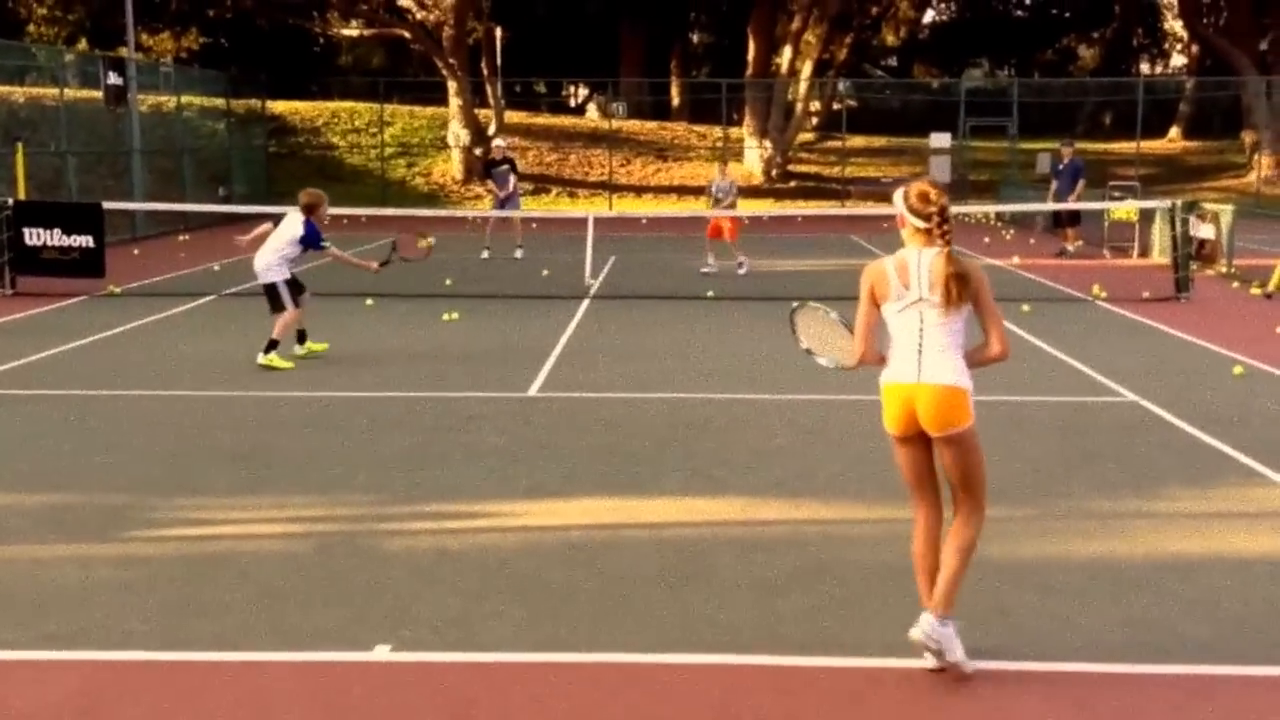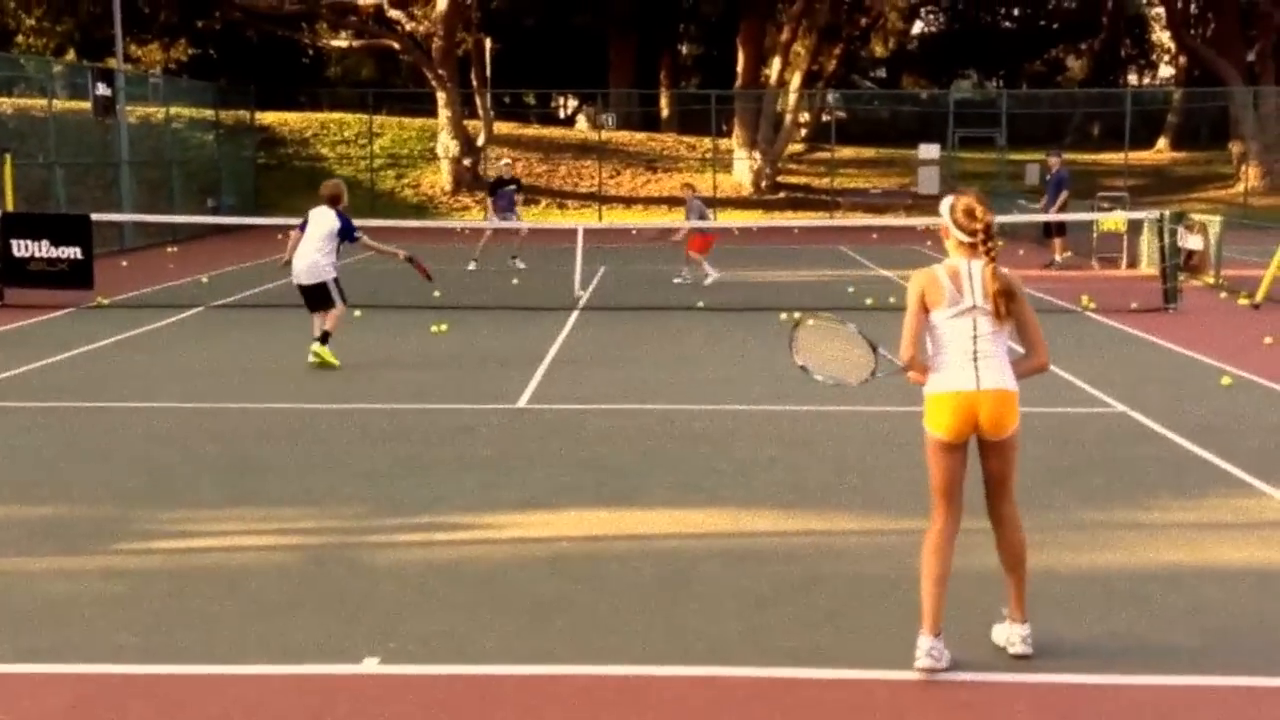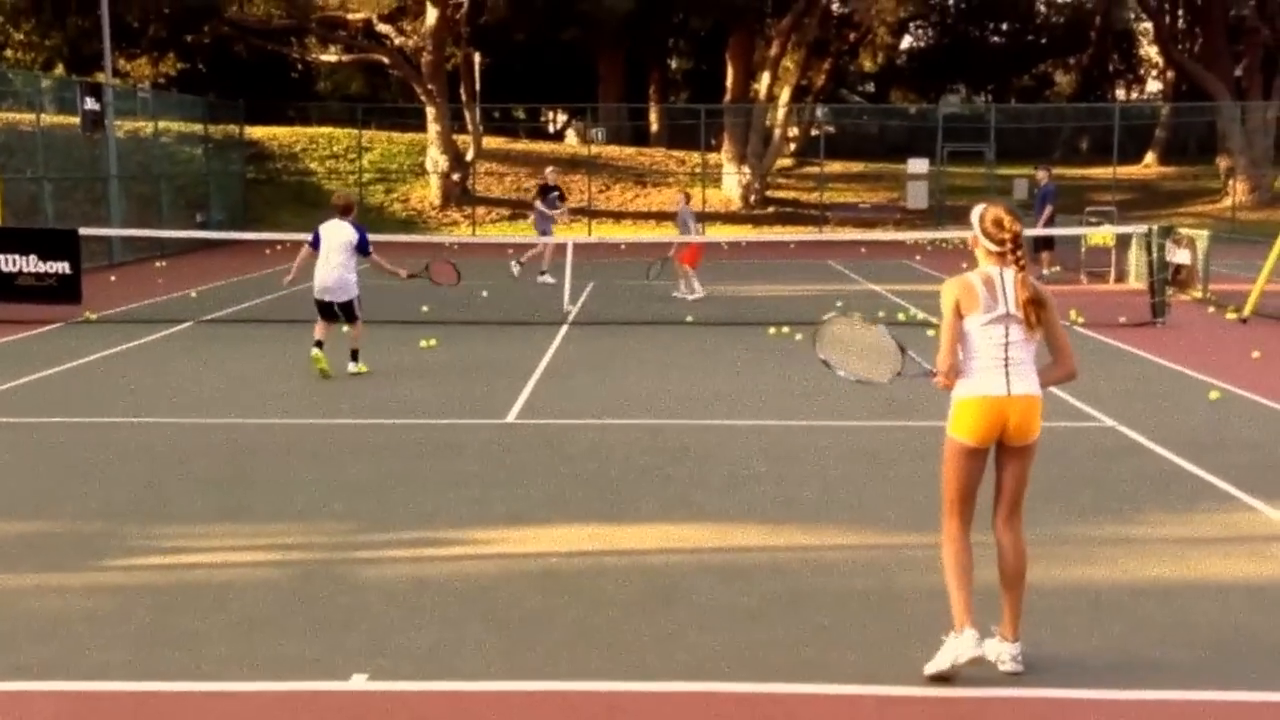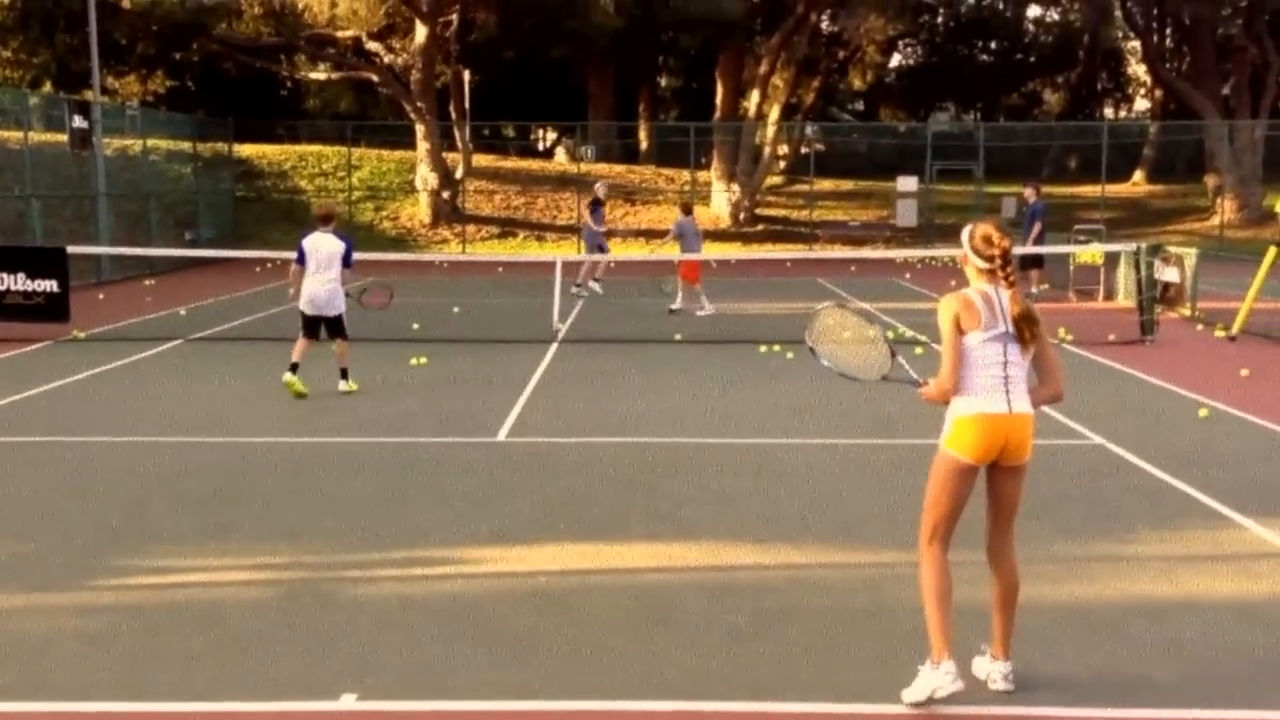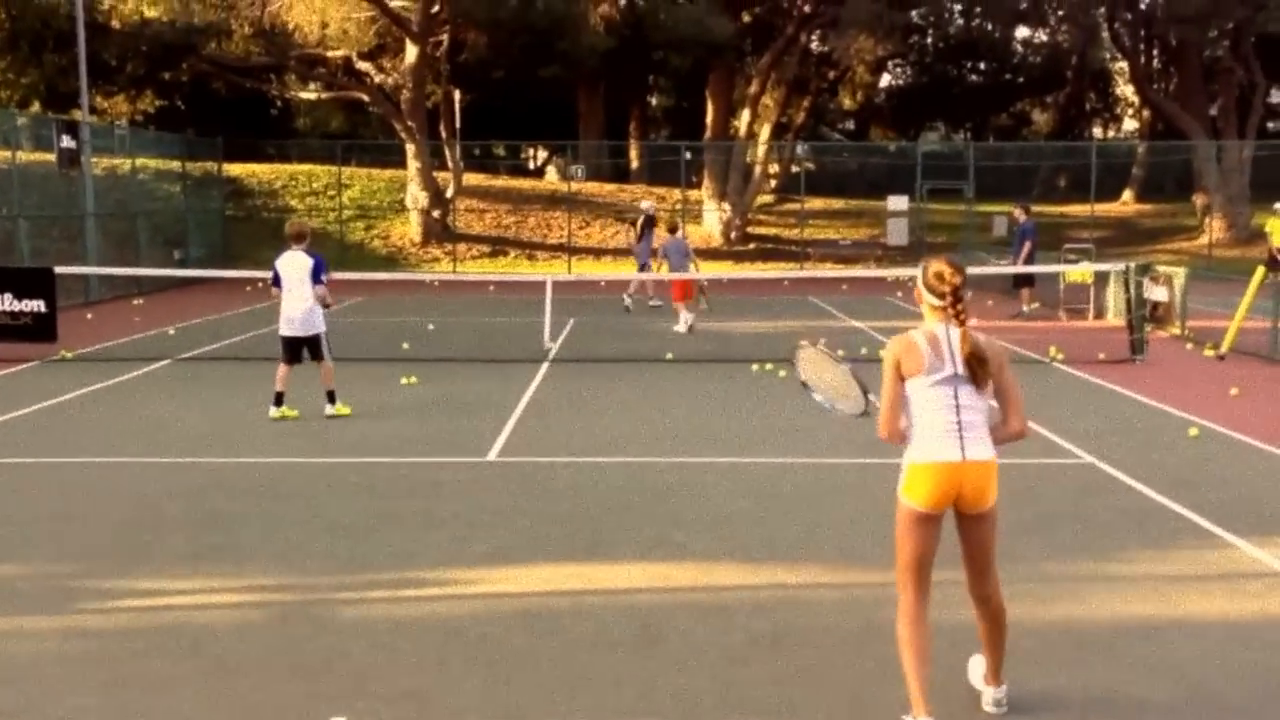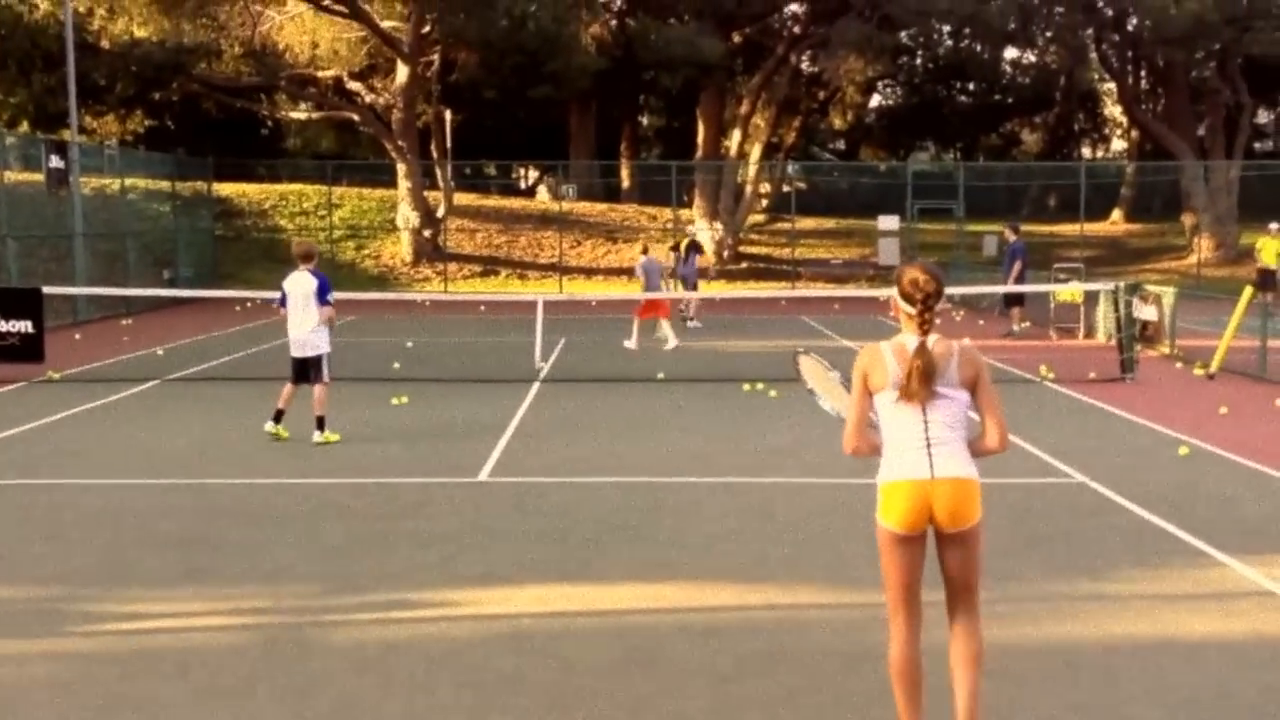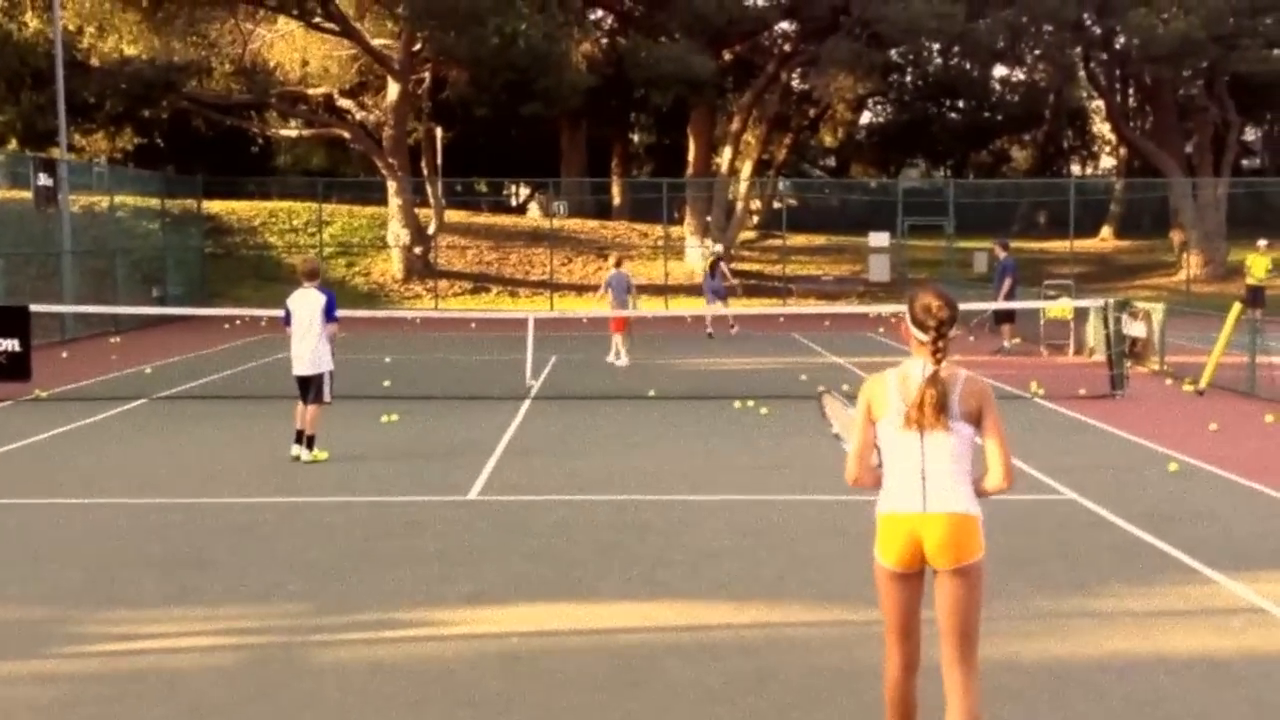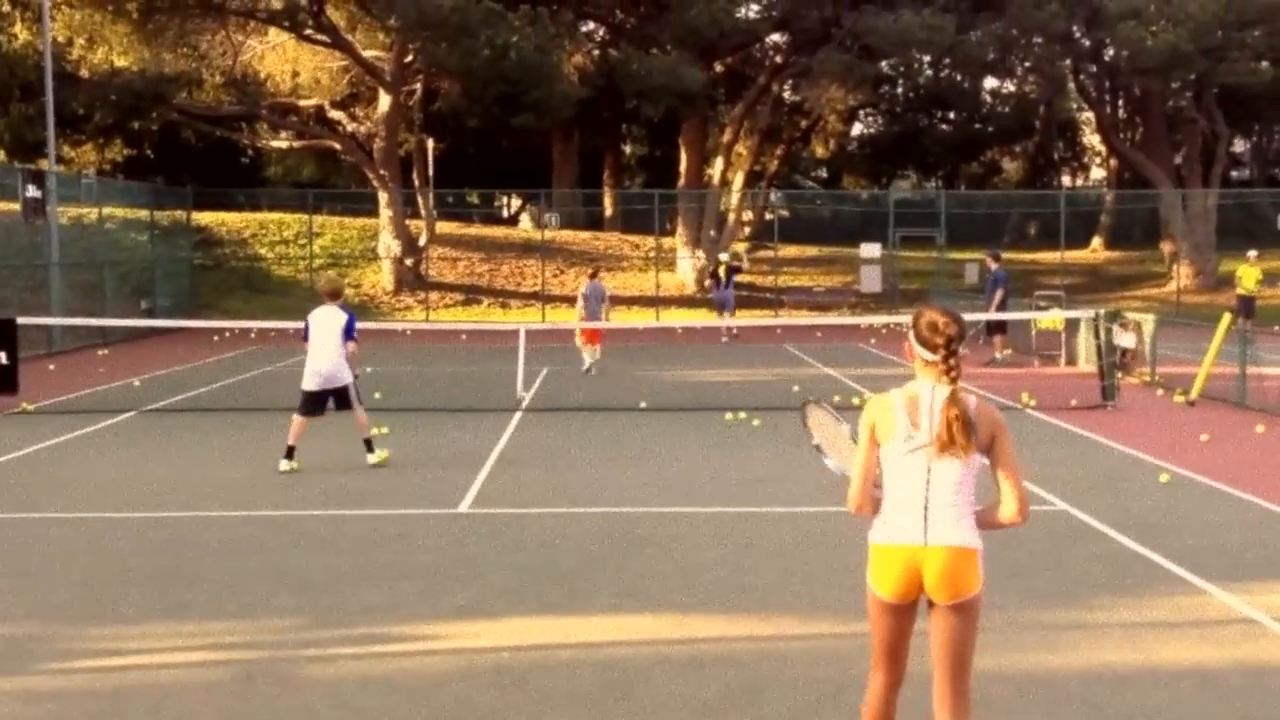
dt=0.4s
person 1, frame 1
left shoulder: (877, 273)
right shoulder: (968, 272)
left elbow: (862, 352)
right elbow: (998, 348)
right wrist: (950, 361)
left hip: (897, 395)
right hip: (948, 395)
left knee: (926, 513)
right knee: (970, 510)
left ankle: (936, 634)
right ankle: (937, 618)
person 1, frame 2
left shoulder: (925, 280)
right shoulder: (1007, 283)
left elbow: (909, 354)
right elbow: (1039, 359)
right wrist: (991, 375)
left hip: (946, 402)
right hip: (1000, 400)
left knee: (943, 519)
right knee: (1002, 510)
left ankle: (930, 637)
right ankle: (1017, 624)
person 1, frame 3
left shoulder: (959, 287)
right shoulder: (1035, 292)
left elbow: (947, 365)
right elbow: (1066, 367)
left wrist: (949, 379)
right wrist: (1016, 384)
left hip: (974, 407)
right hip: (1025, 407)
left knee: (956, 524)
right knee: (1008, 523)
left ankle: (963, 631)
right ankle: (1008, 642)
person 1, frame 4
left shoulder: (956, 304)
right shoulder: (1025, 311)
left elbow: (949, 383)
right elbow: (1053, 388)
left wrist: (933, 391)
right wrist: (1006, 401)
left hip: (971, 426)
right hip: (1019, 428)
left knee: (932, 544)
right knee: (1001, 546)
left ankle: (941, 664)
right ankle: (999, 661)
person 1, frame 5
left shoulder: (901, 348)
right shoulder: (986, 349)
left elbow: (888, 430)
right elbow: (1016, 426)
right wrist: (968, 441)
left hip: (926, 473)
right hip: (980, 472)
left knee: (912, 597)
right knee: (984, 583)
person 1, frame 6
left shoulder: (871, 360)
right shoulder: (967, 358)
left elbow: (854, 443)
right elbow: (996, 440)
left hip: (900, 492)
right hip: (959, 489)
left knee: (904, 621)
right knee: (964, 613)
person 1, frame 7
left shoulder: (876, 388)
right shoulder: (975, 389)
left elbow: (857, 475)
right elbow: (1001, 477)
left hip: (896, 527)
right hip: (957, 526)
left knee: (901, 659)
right knee: (960, 670)
person 1, frame 8
left shoulder: (880, 408)
right shoulder: (986, 417)
left elbow: (858, 502)
right elbow: (1015, 510)
right wrist: (963, 518)
left hip: (892, 555)
right hip: (957, 559)
left knee: (885, 677)
person 2, frame 1
left shoulder: (293, 216)
right shoulder: (310, 231)
left elbow: (268, 226)
right elbow: (335, 254)
left wrist: (249, 238)
right wrist: (366, 264)
left hip: (267, 263)
right hip: (272, 268)
left knee: (301, 296)
right knee: (291, 311)
left ankle: (302, 344)
right ankle: (268, 354)
person 2, frame 2
left shoulder: (314, 212)
right shoulder: (342, 221)
left elbow: (297, 233)
right elbow: (367, 244)
left wrist: (288, 256)
right wrist: (395, 252)
left hip: (299, 267)
right hip: (318, 268)
left knee: (320, 310)
right knee: (338, 307)
left ankle: (317, 352)
right ankle: (321, 344)
person 2, frame 3
left shoulder: (323, 228)
right shoulder: (357, 232)
left elbow: (306, 251)
right elbow: (372, 259)
left wrist: (293, 273)
right wrist: (397, 271)
left hip: (321, 282)
right hip: (344, 282)
left knee: (324, 320)
right knee: (355, 321)
left ankle: (317, 349)
right ankle: (355, 363)
person 2, frame 4
left shoulder: (306, 241)
right shoulder: (343, 243)
left elbow: (296, 269)
right elbow: (345, 275)
left wrist: (294, 288)
left hip: (309, 296)
right hip: (332, 296)
left knee: (305, 337)
right knee: (340, 339)
left ankle: (292, 373)
right ankle: (344, 381)
person 2, frame 5
left shoulder: (279, 261)
right shoulder: (314, 260)
left elbow: (275, 292)
right elbow: (321, 292)
right wrist: (326, 301)
left hip: (288, 318)
right hip: (310, 318)
left knee: (286, 362)
right knee: (324, 360)
left ankle: (277, 407)
right ankle: (332, 404)
person 2, frame 6
left shoulder: (288, 281)
right shoulder: (320, 279)
left elbow: (284, 312)
right elbow: (328, 313)
right wrist: (332, 324)
left hip: (296, 339)
right hip: (316, 339)
left knee: (294, 382)
right knee: (320, 384)
left ankle: (274, 423)
right ankle: (320, 431)
person 2, frame 7
left shoulder: (292, 299)
right shoulder: (326, 296)
left elbow: (289, 330)
right elbow: (332, 329)
right wrist: (329, 347)
left hip: (298, 357)
right hip: (319, 357)
left knee: (303, 401)
right knee: (315, 403)
left ankle: (298, 445)
right ankle: (309, 449)
person 2, frame 8
left shoulder: (312, 316)
right shoulder: (346, 316)
left elbow: (308, 346)
right elbow: (351, 348)
right wrist: (350, 367)
left hip: (313, 372)
right hip: (337, 371)
left knee: (302, 416)
right knee: (357, 409)
left ankle: (287, 459)
right ankle: (371, 453)
